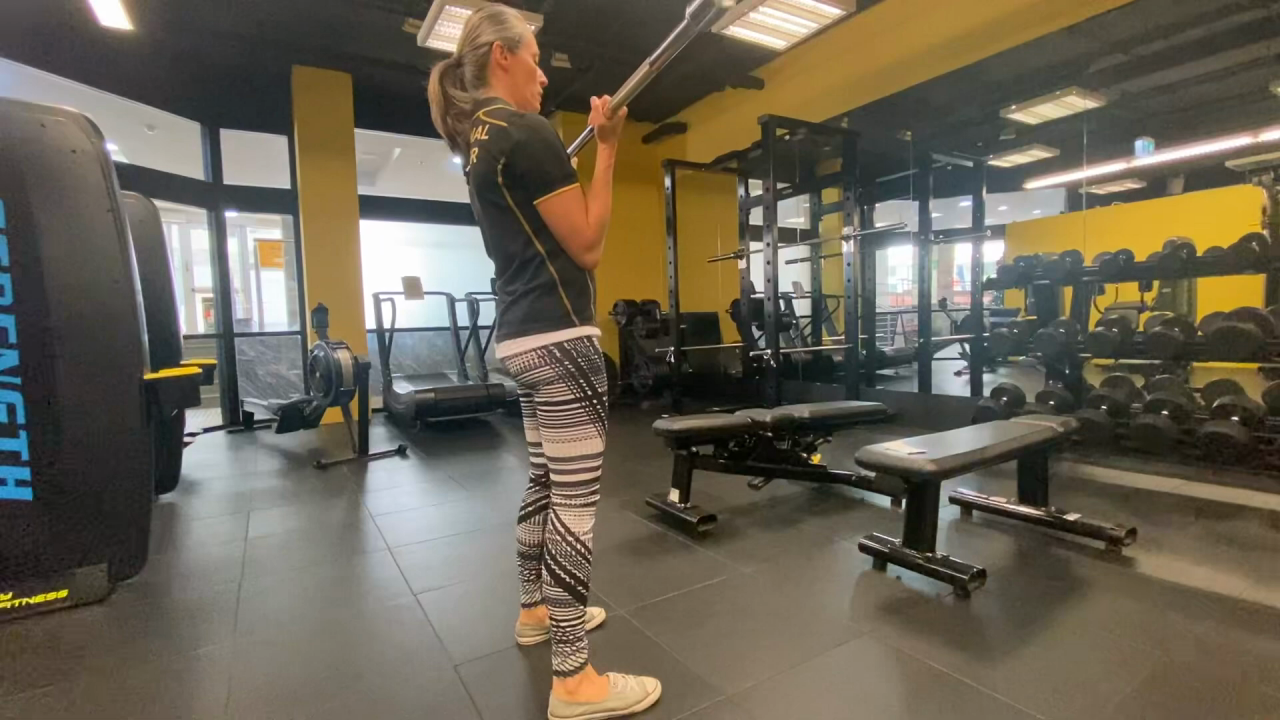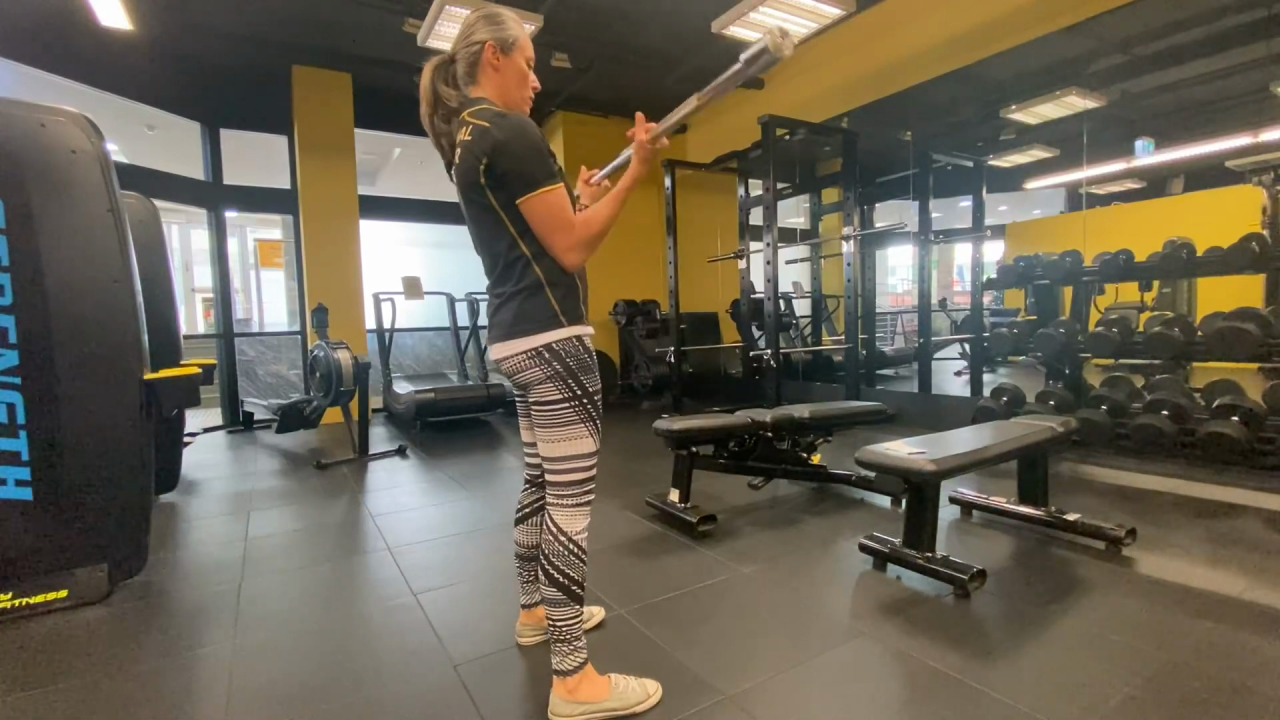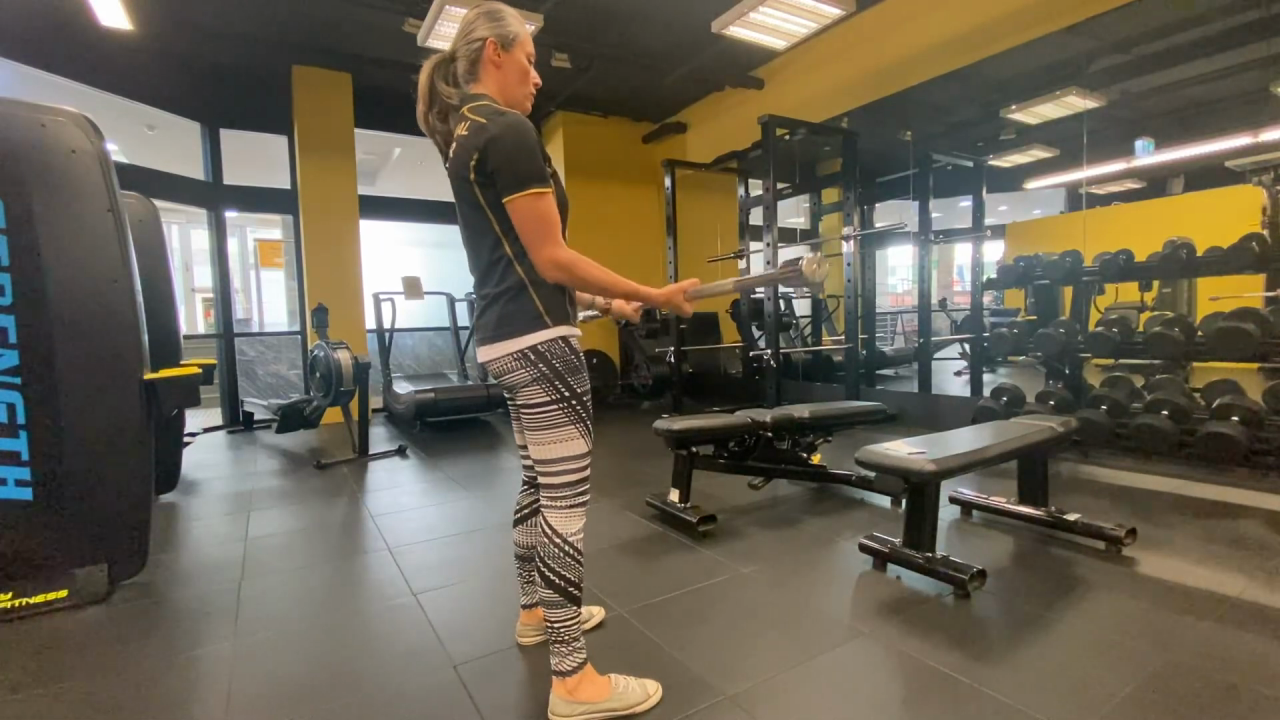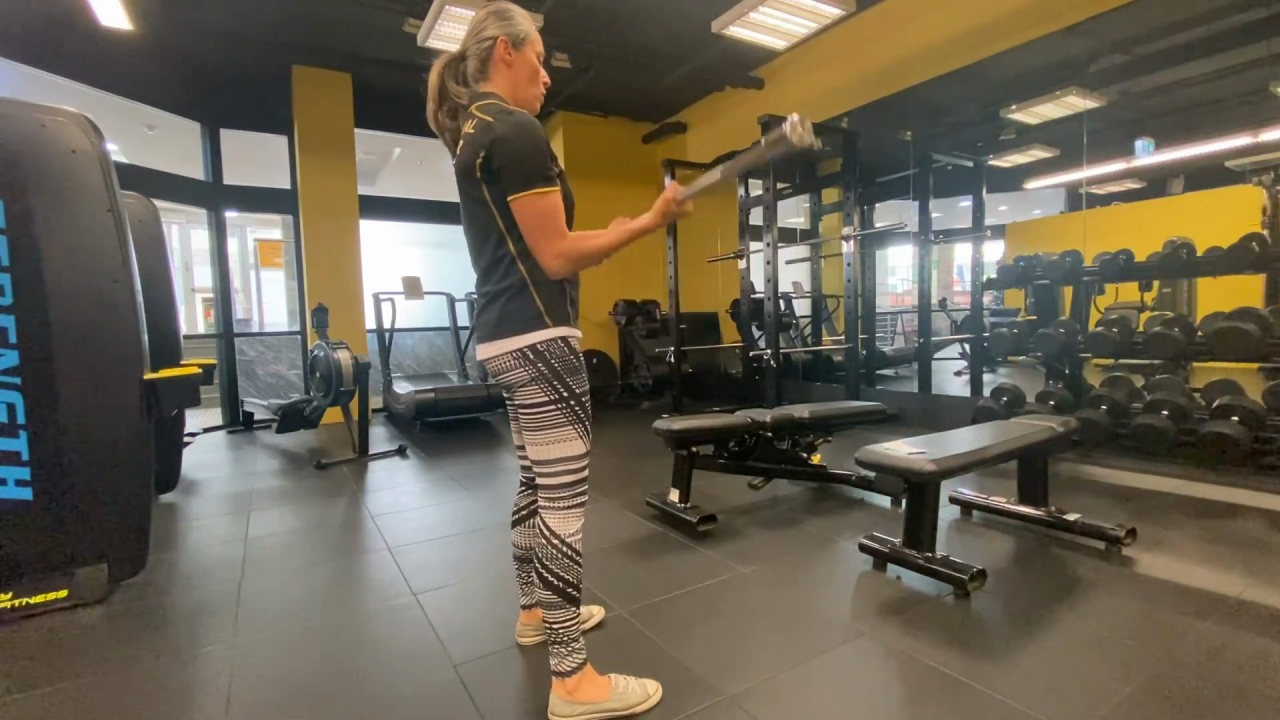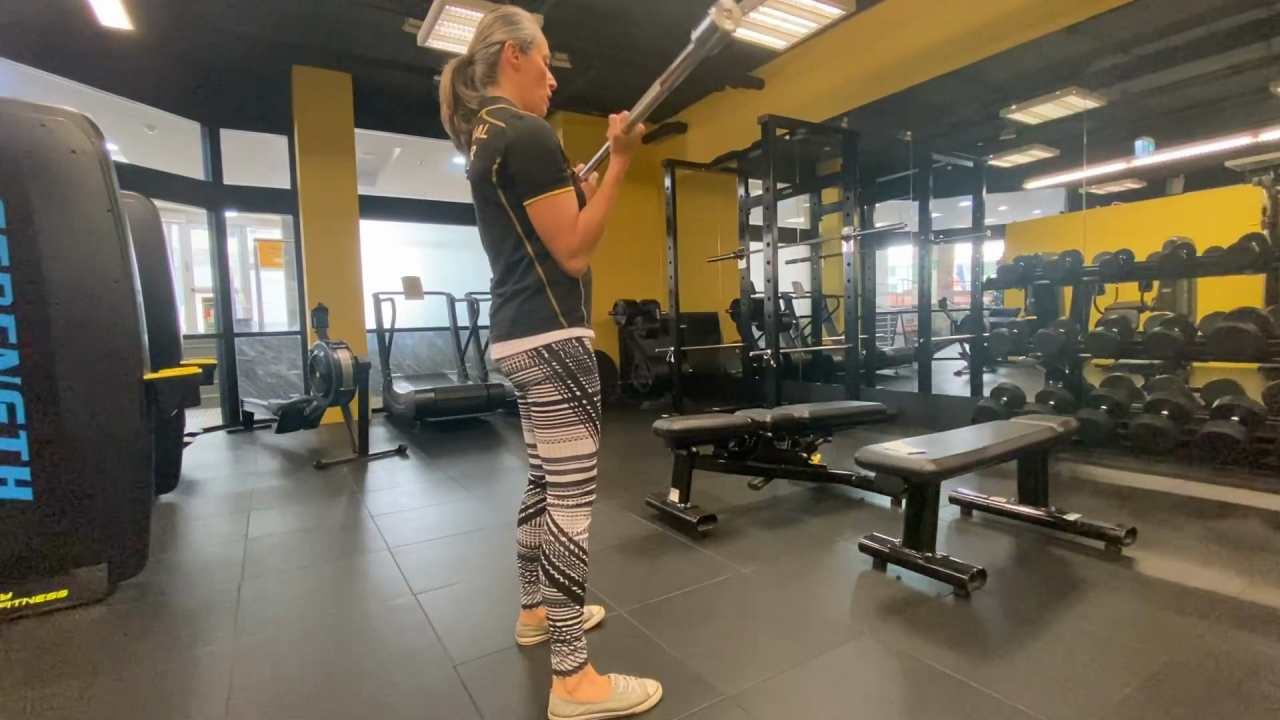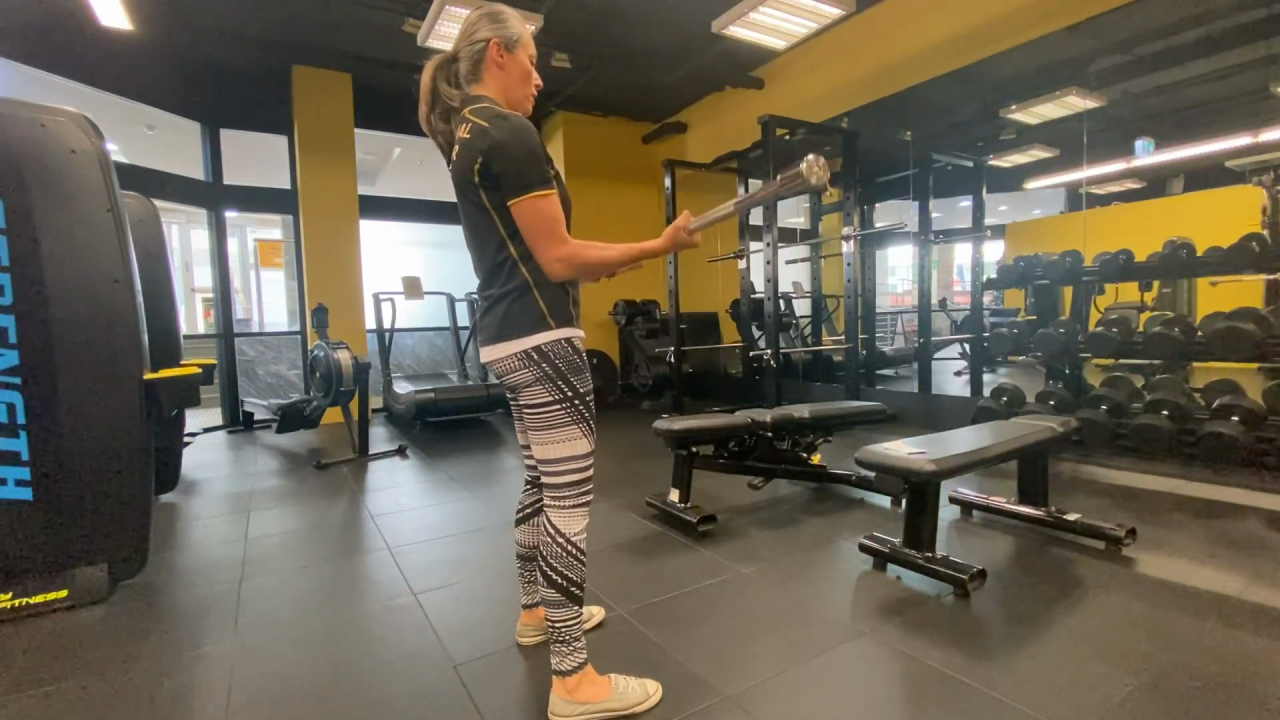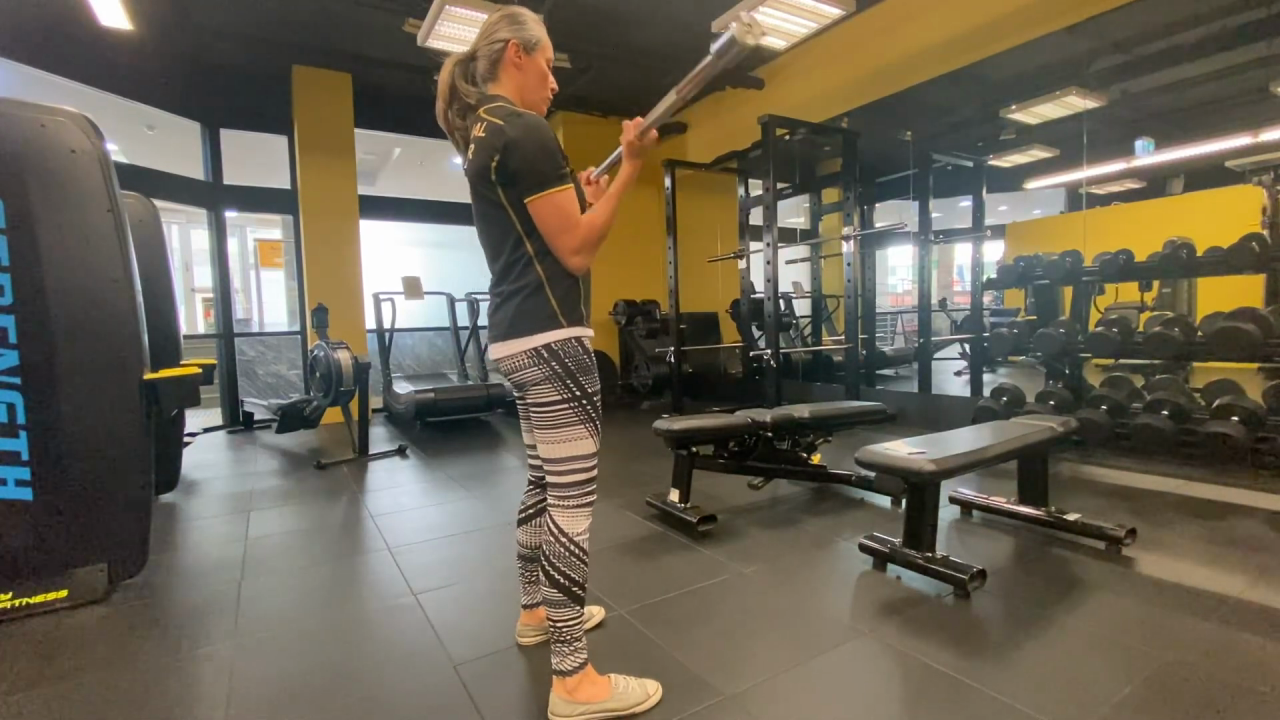
dt=0.5s
person 1, frame 1
left shoulder: (479, 138)
right shoulder: (527, 131)
right elbow: (586, 245)
left wrist: (578, 152)
right wrist: (607, 150)
left hip: (520, 334)
right hip: (558, 337)
left knee: (544, 481)
right knee: (576, 497)
left ankle: (535, 609)
person 1, frame 2
left shoulder: (467, 139)
right shoulder: (511, 132)
right elbow: (573, 250)
left wrist: (576, 196)
right wrist: (636, 169)
left hip: (515, 334)
right hip: (549, 337)
left knee: (540, 481)
right knee: (570, 497)
left ankle: (534, 608)
person 1, frame 3
left shoulder: (466, 134)
right shoulder: (508, 132)
right elbow: (551, 259)
left wrist: (603, 301)
right wrist: (652, 295)
left hip: (505, 336)
right hip: (536, 339)
left knee: (539, 484)
right knee: (565, 499)
left ankle: (535, 611)
person 1, frame 4
left shoulder: (474, 132)
right shoulder: (517, 131)
right elbow: (556, 255)
left wrist: (610, 233)
right wrist: (649, 222)
left hip: (504, 333)
right hip: (537, 336)
left knee: (537, 482)
right knee: (564, 497)
left ankle: (535, 610)
person 1, frame 5
left shoulder: (485, 136)
right shoulder: (527, 134)
right elbow: (574, 254)
left wrist: (579, 195)
right wrist: (620, 164)
left hip: (518, 333)
right hip: (550, 336)
left knee: (544, 479)
right knee: (572, 496)
left ankle: (535, 608)
person 1, frame 6
left shoulder: (467, 136)
right shoulder: (510, 134)
right elbow: (557, 259)
left wrist: (610, 257)
right wrist: (655, 245)
left hip: (508, 335)
right hip: (540, 338)
left knee: (541, 482)
right knee: (568, 497)
left ankle: (536, 611)
person 1, frame 7
left shoulder: (483, 135)
right shoulder: (526, 131)
right elbow: (576, 253)
left wrist: (578, 190)
right wrist: (629, 171)
left hip: (517, 333)
right hip: (550, 336)
left knee: (544, 479)
right knee: (572, 496)
left ankle: (536, 610)
